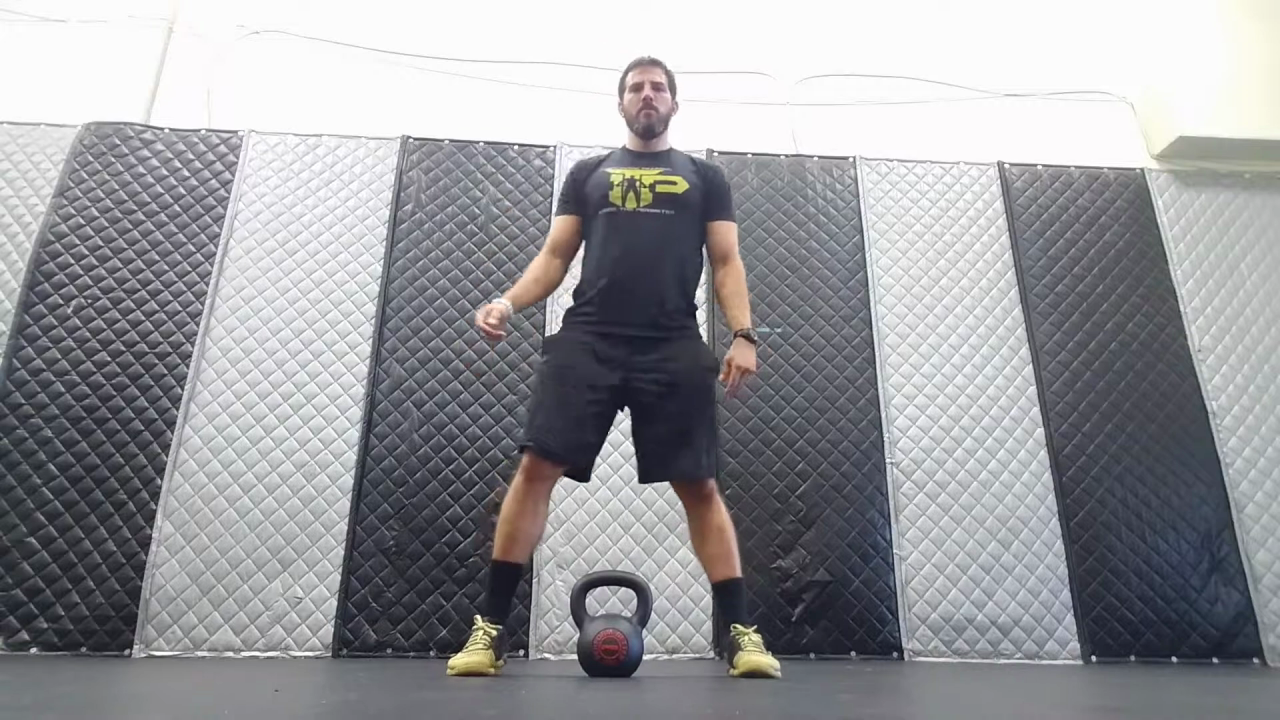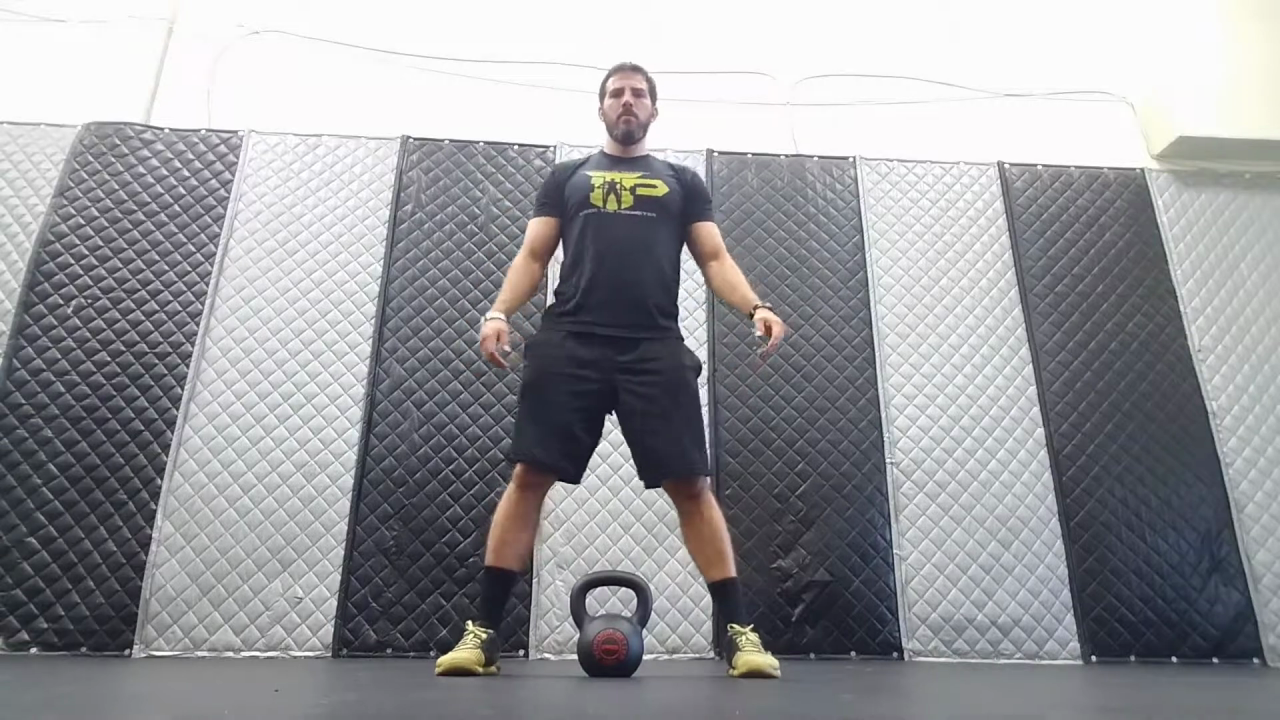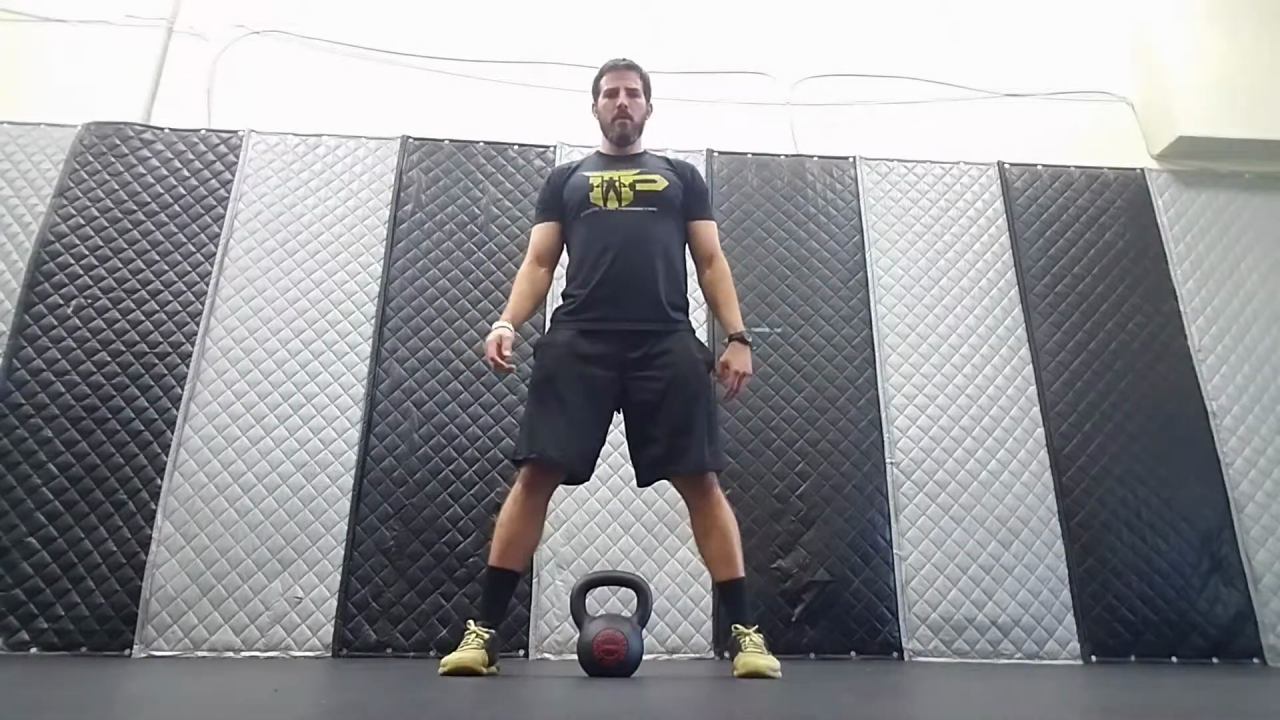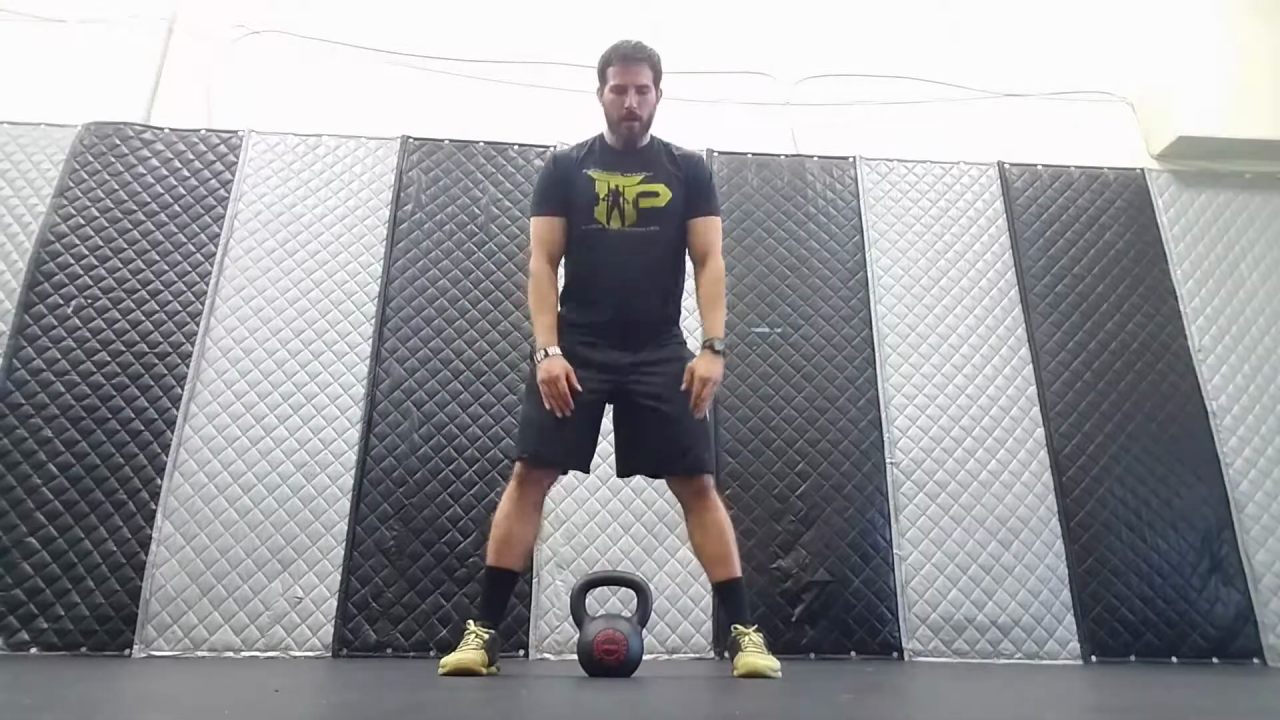
dt=0.4s
person 1, frame 1
left shoulder: (704, 176)
right shoulder: (588, 172)
left elbow: (726, 262)
right elbow: (555, 255)
left wrist: (743, 335)
right wrist: (506, 302)
left hip: (672, 348)
right hip: (588, 341)
left knee: (699, 487)
right knee: (537, 467)
left ankle: (740, 631)
right ankle: (490, 627)
person 1, frame 2
left shoulder: (681, 181)
right shoulder: (566, 176)
left elbow: (714, 258)
right elbow: (533, 255)
left wrist: (756, 307)
right wrist: (498, 312)
left hip: (655, 348)
right hip: (568, 344)
left knee: (690, 486)
right knee: (529, 477)
left ankle: (738, 630)
right ankle: (482, 631)
person 1, frame 3
left shoulder: (681, 175)
right shoulder: (566, 178)
left elbow: (711, 261)
right elbow: (538, 262)
left wrist: (737, 336)
right wrist: (505, 322)
left hip: (667, 344)
right hip: (578, 343)
left knee: (701, 481)
right knee: (537, 474)
left ankle: (743, 631)
right ankle: (483, 630)
person 1, frame 4
left shoulder: (687, 170)
right shoulder: (565, 167)
left elbow: (709, 261)
right elbow: (542, 262)
left wrist: (712, 347)
right wrist: (548, 349)
left hip: (659, 352)
right hip: (576, 347)
left knee: (696, 484)
right knee: (530, 475)
left ankle: (743, 631)
right ankle: (483, 631)
